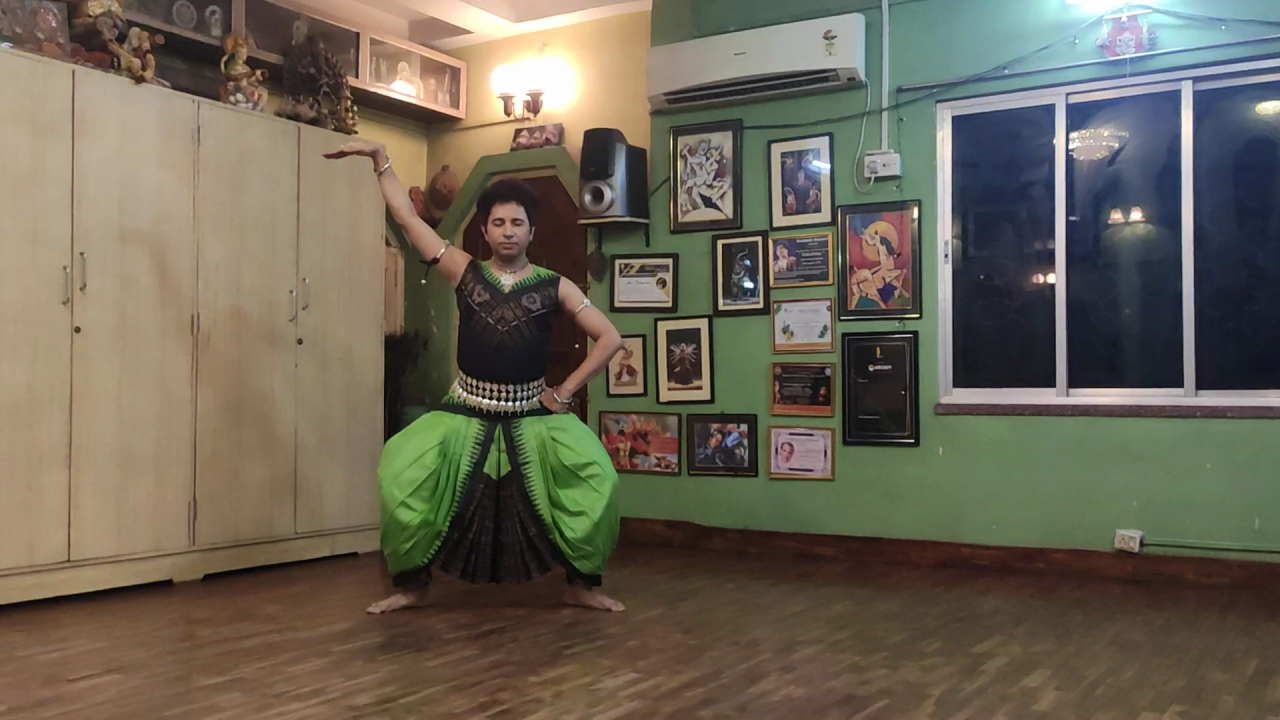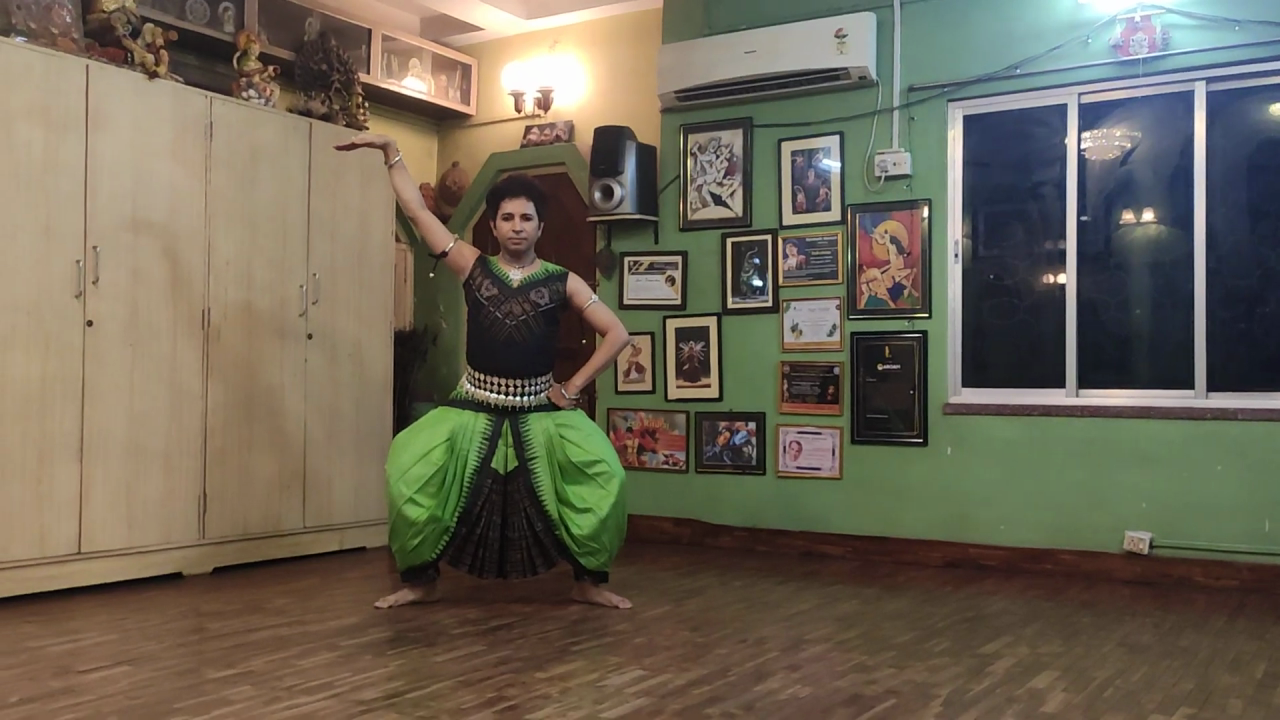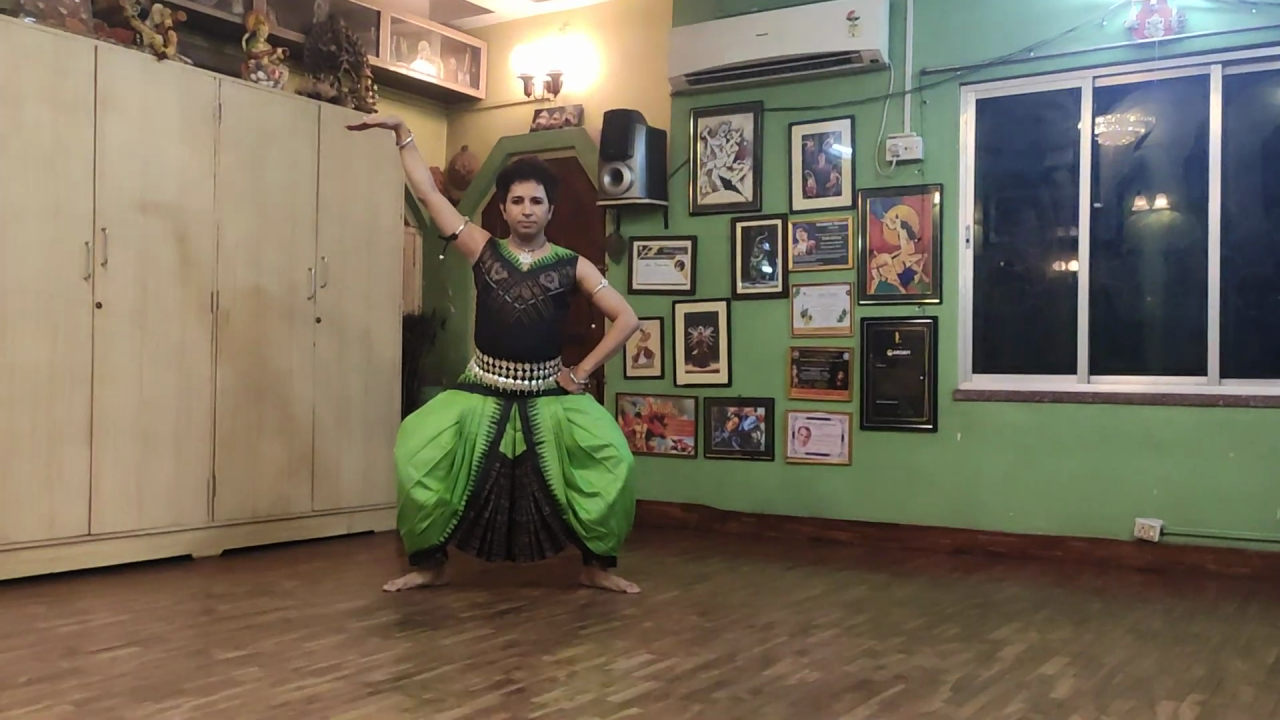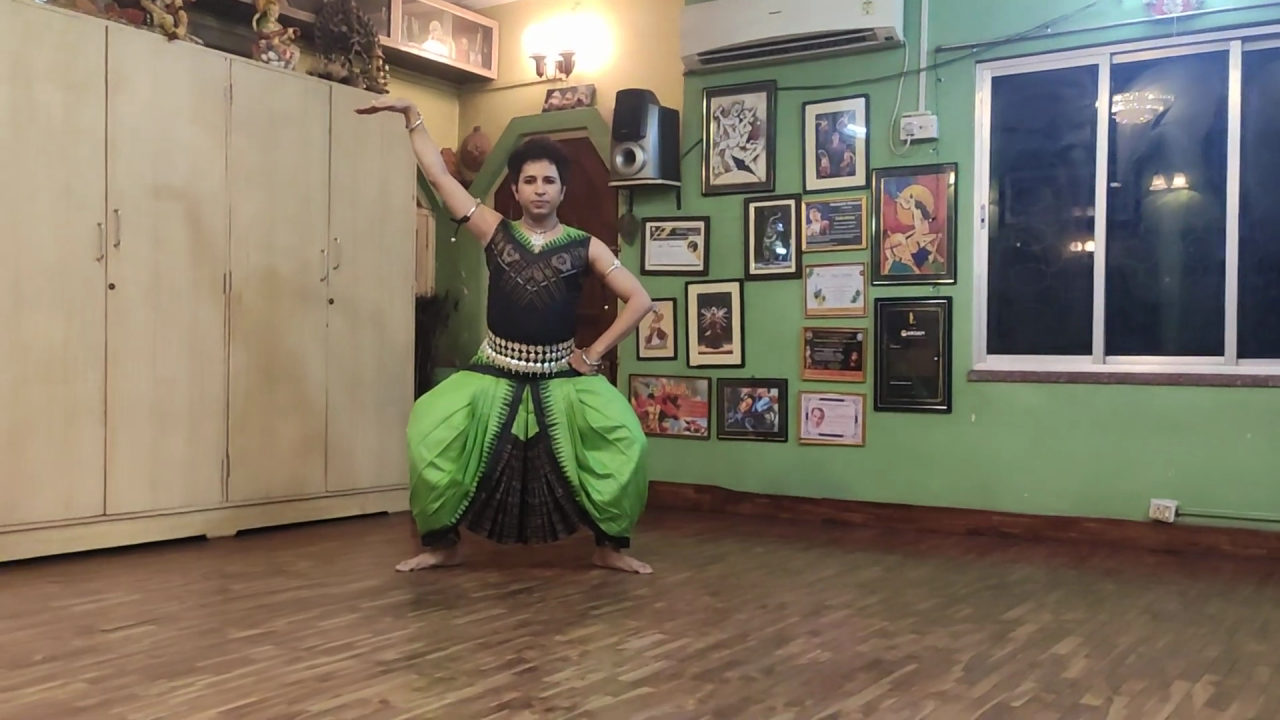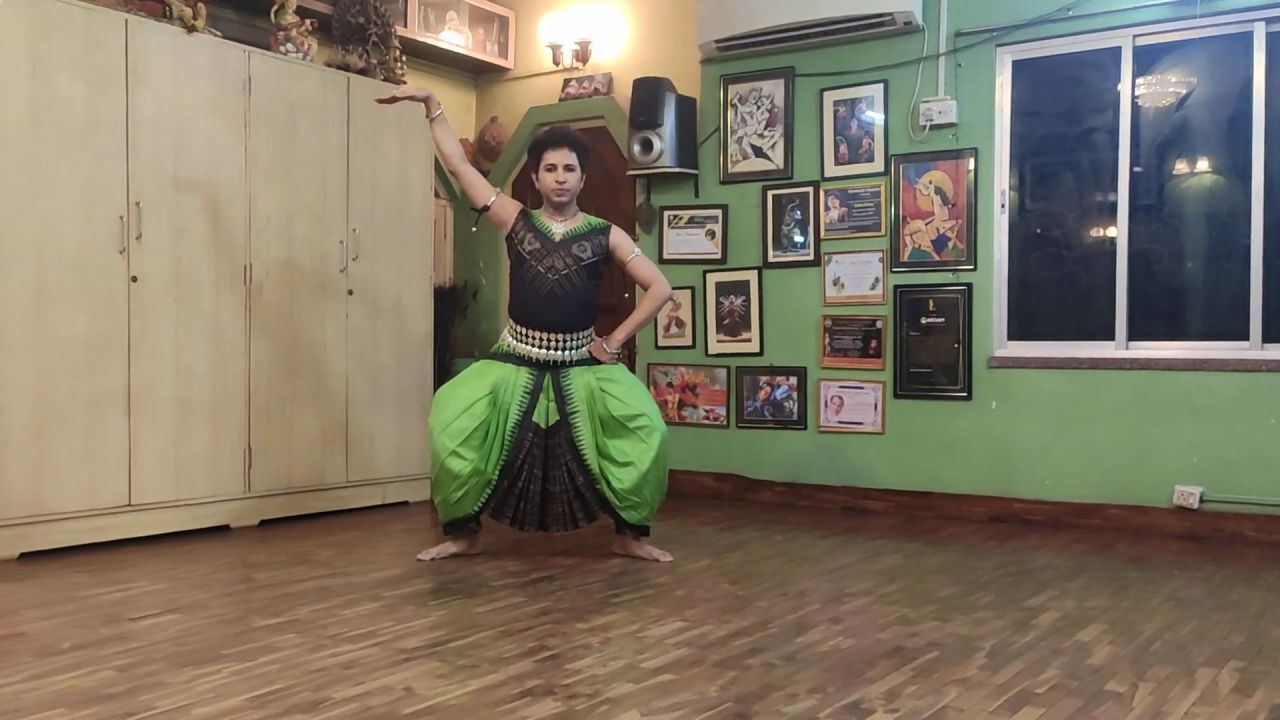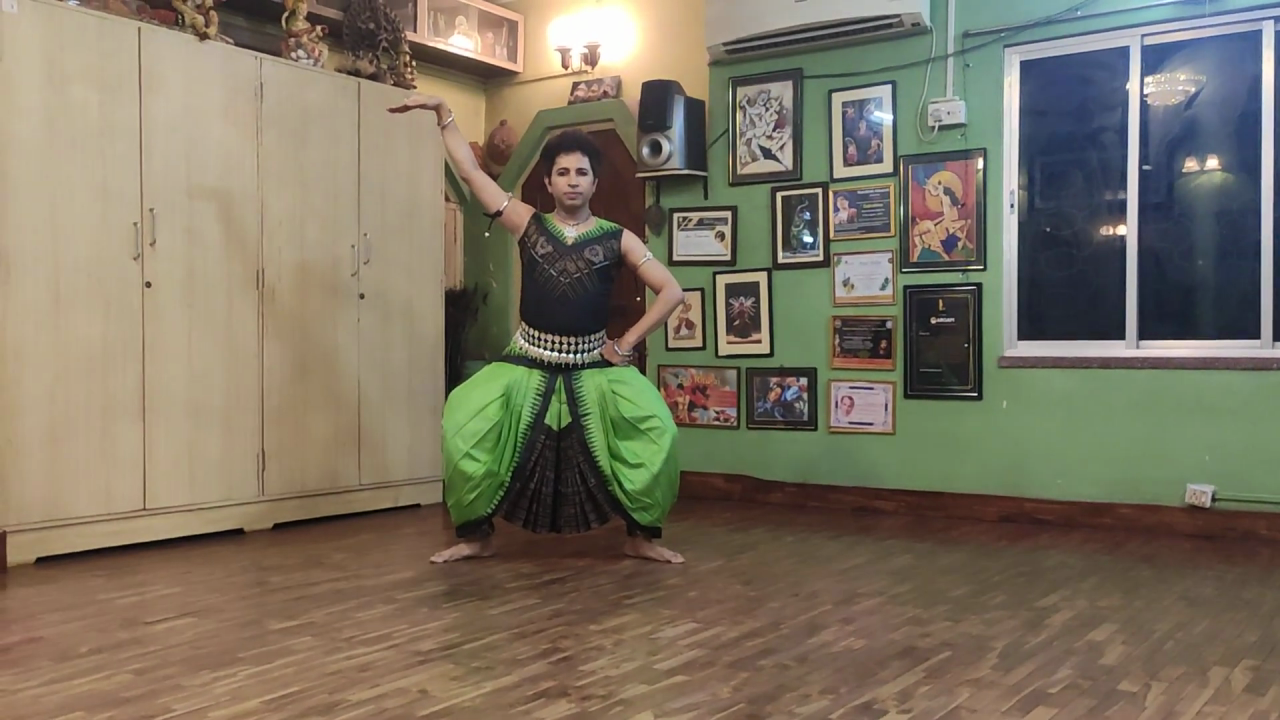
dt=0.7s
person 1, frame 1
left shoulder: (554, 286)
right shoulder: (464, 273)
left elbow: (609, 337)
right elbow: (407, 216)
left wrist: (565, 391)
right wrist: (379, 157)
left hip: (533, 415)
right hip: (466, 413)
left knee: (597, 477)
right knee: (400, 473)
left ankle: (582, 583)
right ankle: (412, 583)
person 1, frame 2
left shoulder: (563, 282)
right shoulder: (473, 267)
left elbow: (617, 334)
right elbow: (417, 211)
left wrist: (574, 386)
right wrist: (390, 150)
left hip: (541, 410)
right hip: (475, 408)
left knee: (604, 474)
right knee: (408, 468)
left ankle: (588, 580)
right ankle: (421, 578)
person 1, frame 3
left shoulder: (572, 266)
right shoulder: (482, 250)
left elbow: (626, 319)
right elbow: (428, 192)
left wrist: (582, 371)
right wrist: (402, 132)
left hip: (549, 394)
right hip: (482, 391)
left knee: (612, 459)
right knee: (415, 450)
left ankle: (596, 564)
right ankle: (429, 562)
person 1, frame 4
left shoulder: (585, 247)
right shoulder: (495, 232)
left elbow: (639, 299)
right elbow: (438, 176)
left wrist: (595, 352)
right wrist: (411, 114)
left hip: (562, 375)
right hip: (495, 373)
left knee: (625, 440)
right knee: (429, 431)
left ankle: (610, 545)
right ankle: (442, 543)
person 1, frame 5
left shoulder: (605, 235)
right shoulder: (516, 221)
left elbow: (660, 288)
right elbow: (459, 165)
left wrist: (615, 341)
right wrist: (432, 104)
left hip: (582, 364)
right hip: (516, 361)
left knee: (646, 428)
right knee: (450, 421)
left ankle: (630, 534)
right ankle: (463, 532)
person 1, frame 6
left shoulder: (618, 239)
right shoulder: (528, 225)
left elbow: (672, 291)
right elbow: (470, 171)
left wrist: (627, 343)
right wrist: (443, 112)
left hip: (594, 366)
right hip: (529, 363)
left knee: (657, 430)
right knee: (463, 423)
left ankle: (642, 535)
right ankle: (476, 534)
